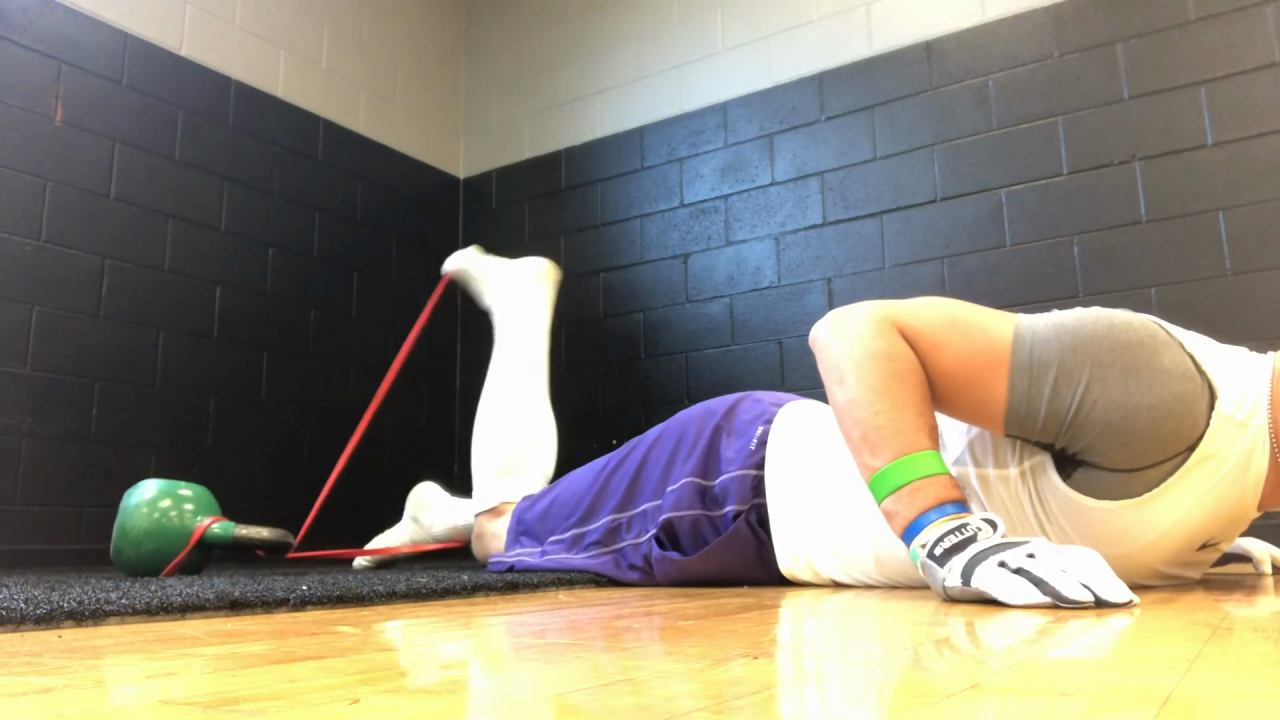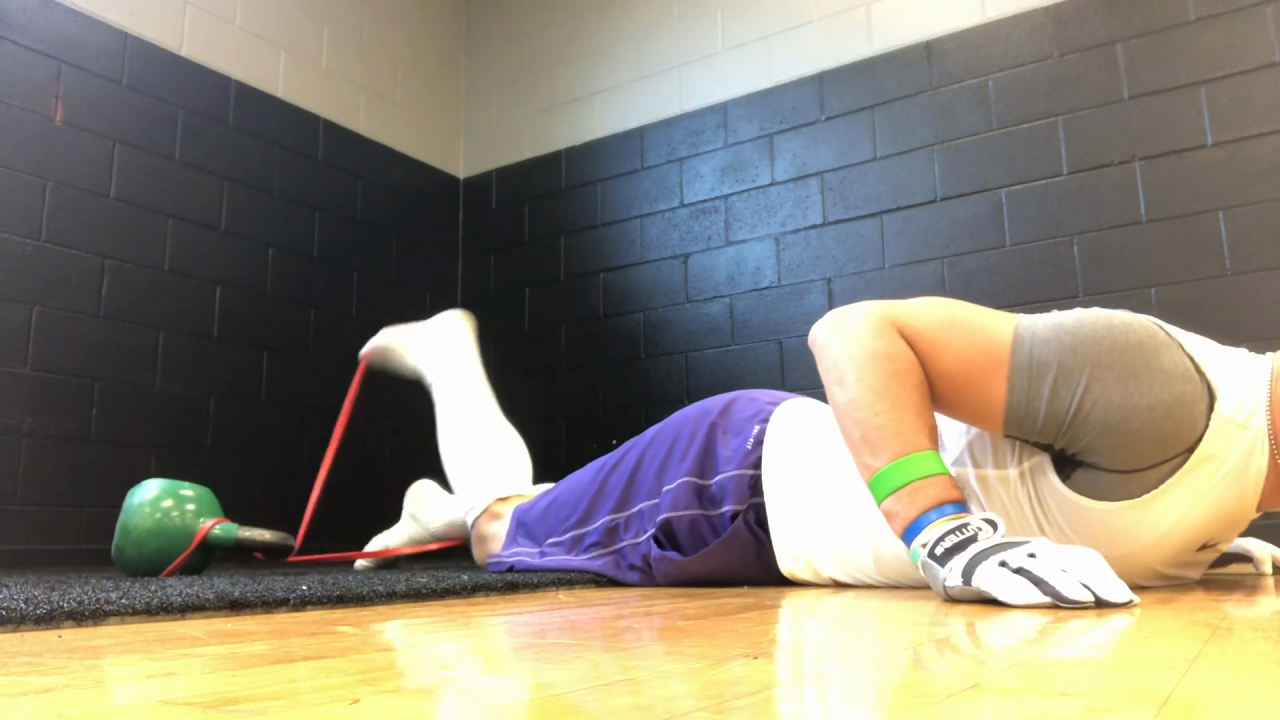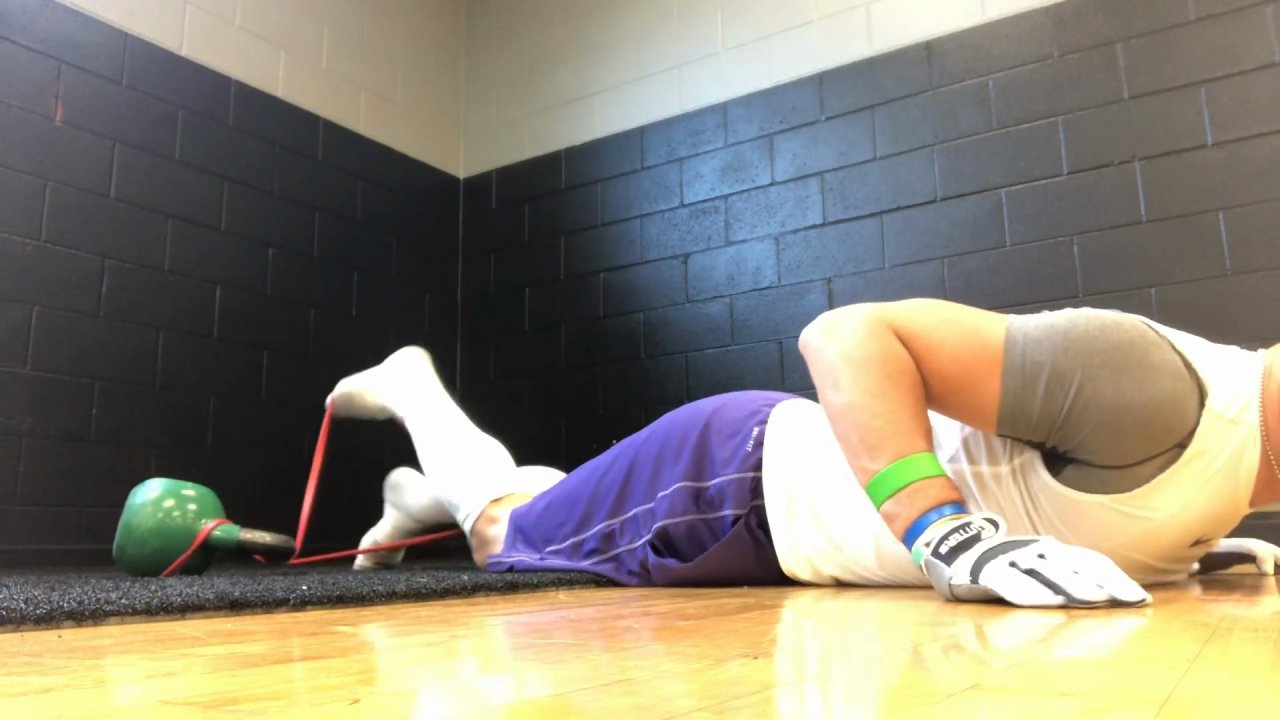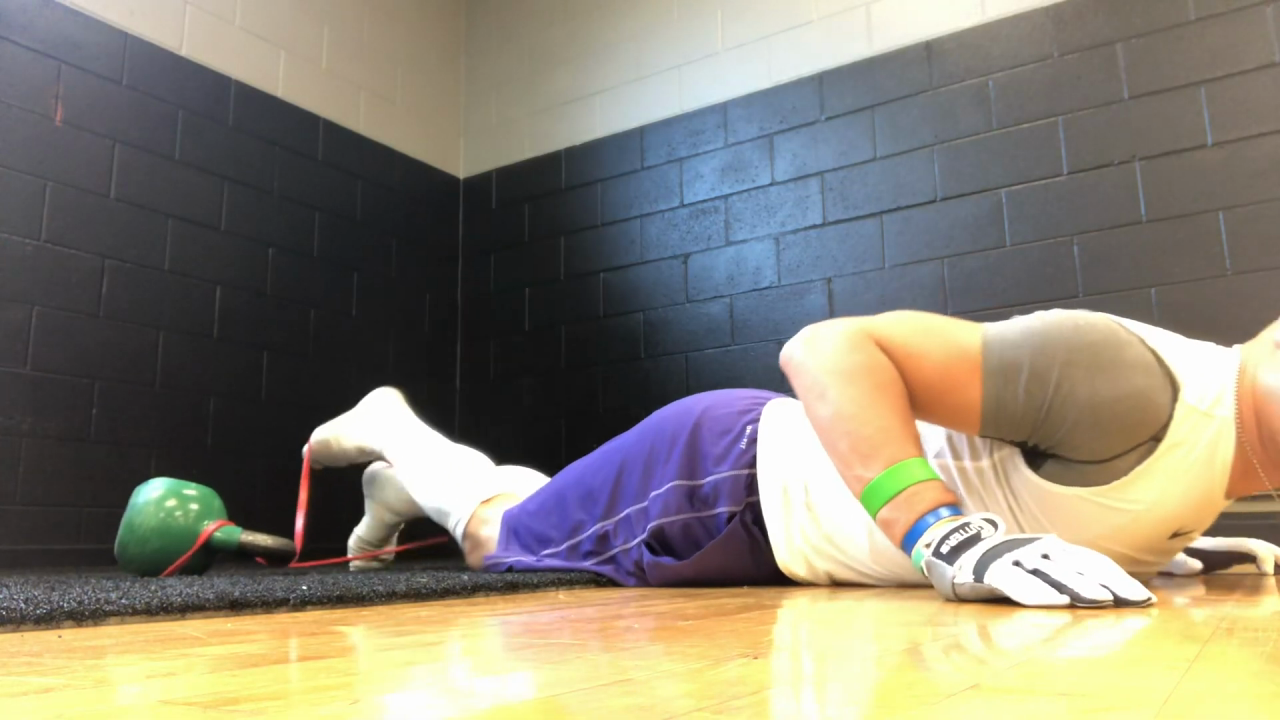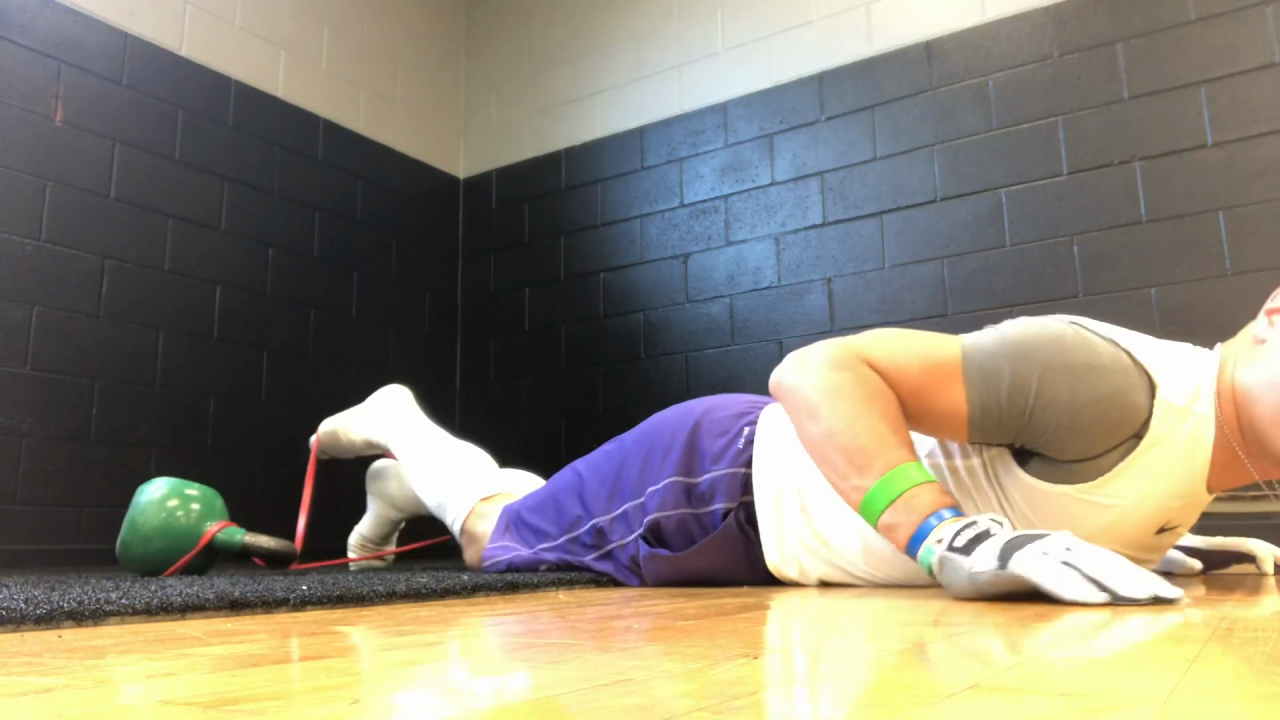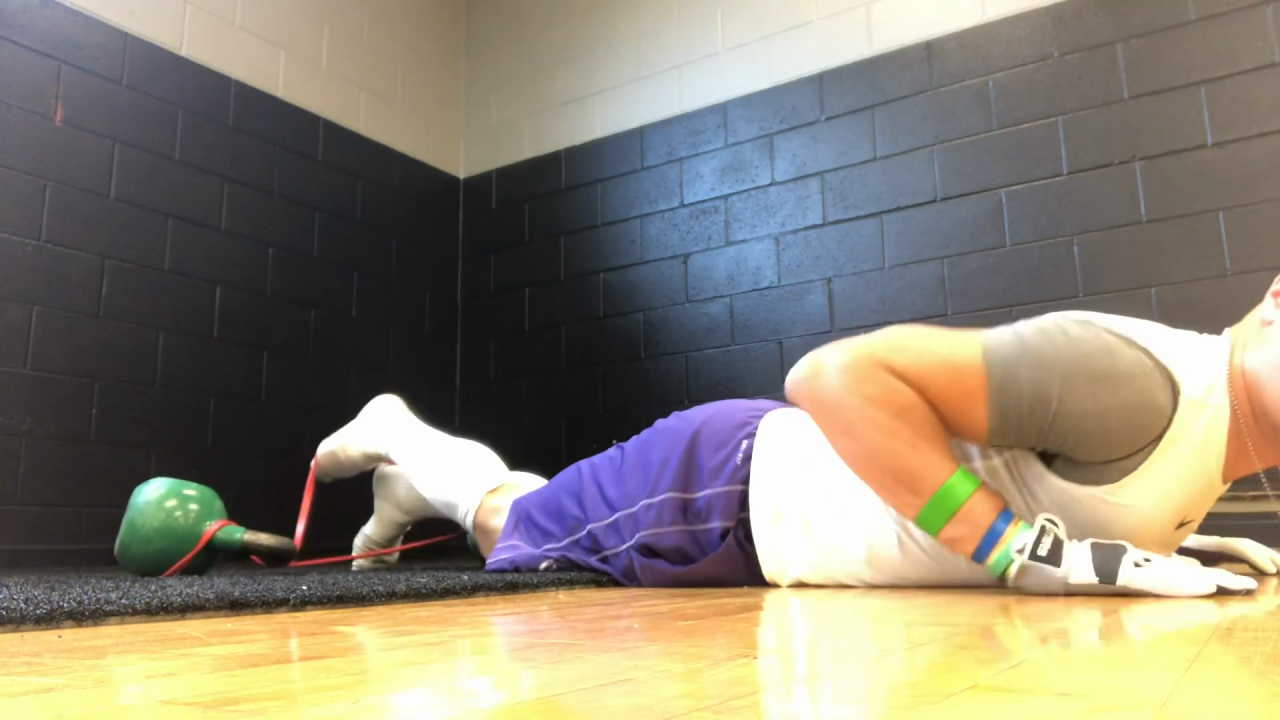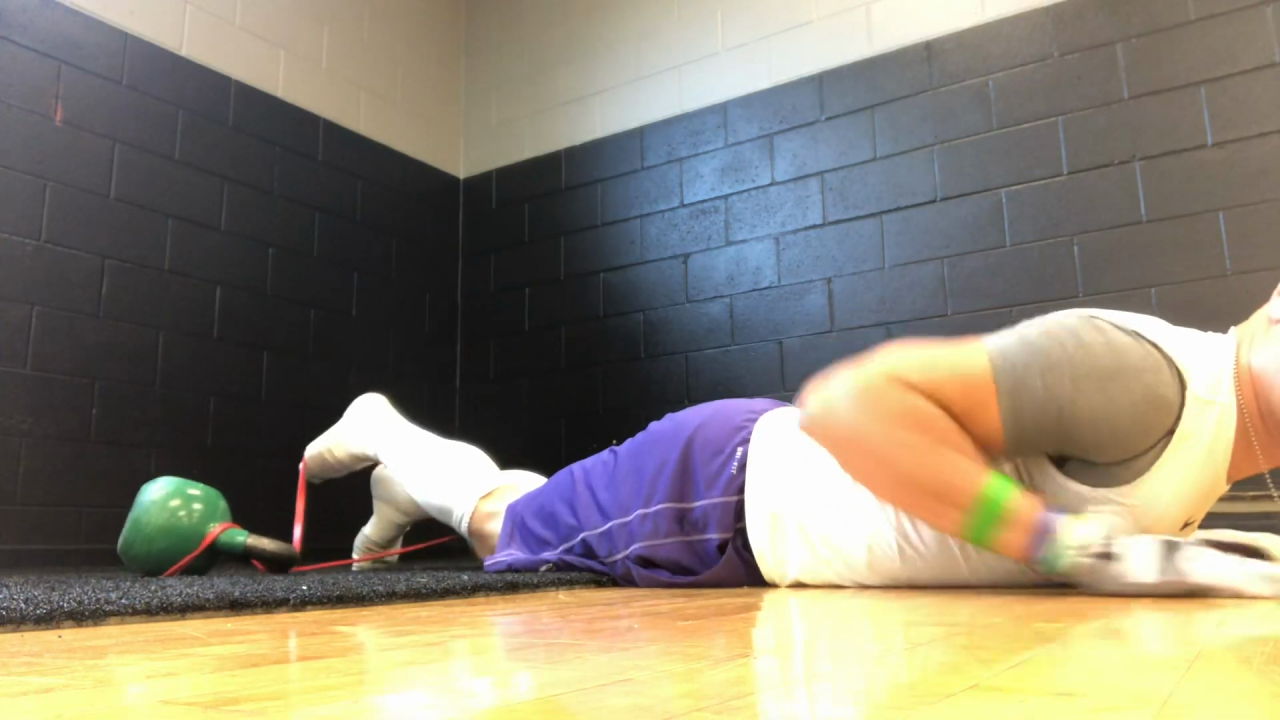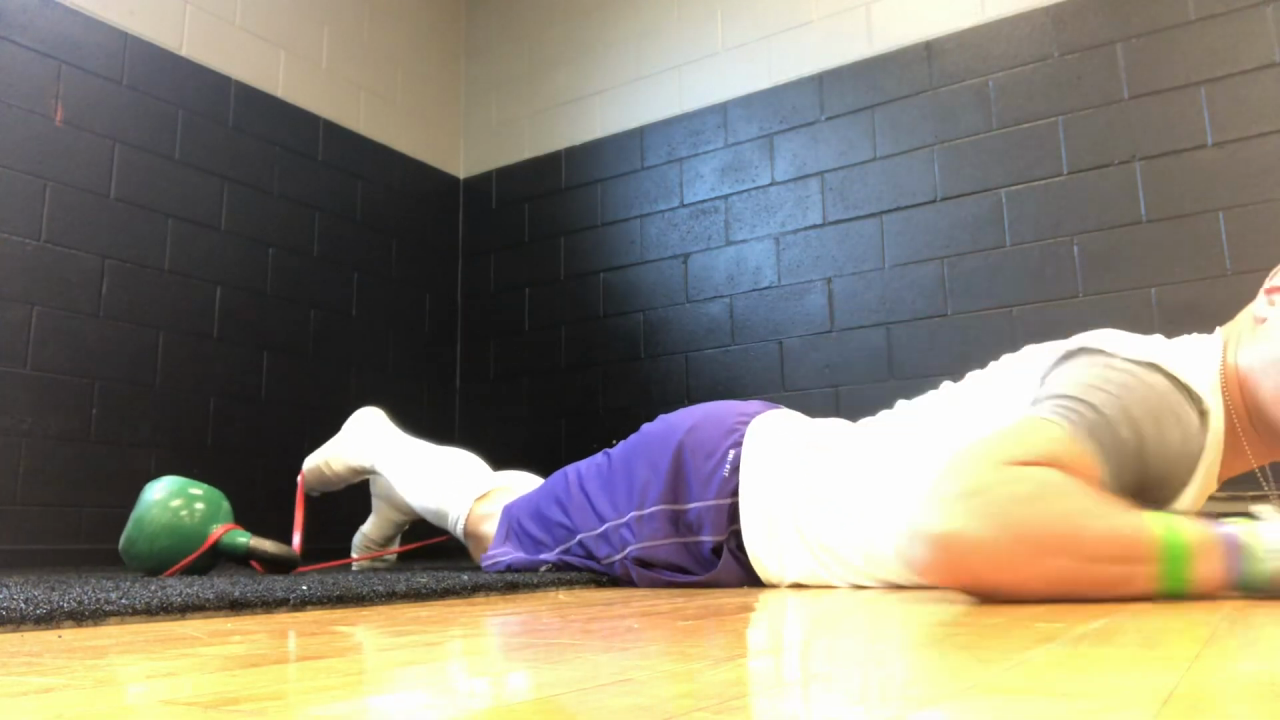
dt=0.2s
person 1, frame 1
right shoulder: (1166, 393)
right elbow: (855, 331)
left wrist: (1192, 543)
right wrist: (953, 538)
left hip: (792, 480)
right hip: (737, 484)
right knee: (505, 537)
left ankle: (441, 511)
right ankle: (522, 294)
person 1, frame 2
right shoulder: (1165, 391)
right elbow: (855, 331)
left wrist: (1180, 545)
right wrist: (952, 539)
left hip: (783, 490)
right hip: (738, 483)
right knee: (506, 536)
left ankle: (440, 506)
right ankle: (445, 351)
person 1, frame 3
right shoulder: (1154, 387)
right elbow: (849, 334)
left wrist: (1166, 545)
right wrist: (953, 539)
left hip: (777, 483)
right hip: (733, 483)
right knee: (507, 539)
left ankle: (426, 491)
right ankle: (412, 390)
person 1, frame 4
right shoulder: (1131, 383)
right elbow: (826, 346)
left wrist: (1155, 544)
right wrist: (947, 541)
left hip: (763, 490)
right hip: (722, 477)
left knee: (531, 515)
right knee: (500, 539)
left ankle: (404, 487)
right ankle: (390, 431)
person 1, frame 5
right shoulder: (1114, 386)
right elbow: (812, 373)
left wrist: (1157, 544)
right wrist: (957, 542)
left hip: (762, 499)
right hip: (717, 484)
left knee: (532, 518)
right knee: (501, 538)
left ankle: (411, 486)
right ankle: (399, 429)
person 1, frame 6
right shoulder: (1133, 381)
right elbow: (832, 375)
left wrist: (1158, 539)
right wrist: (1022, 548)
left hip: (772, 481)
right hip: (720, 495)
right knee: (513, 532)
left ankle: (415, 488)
right ankle: (398, 435)
person 1, frame 7
left shoulder: (1200, 396)
right shoulder: (1140, 373)
right elbow: (847, 400)
left wrist: (1152, 539)
right wrist: (1062, 544)
left hip: (764, 483)
right hip: (718, 493)
left knee: (528, 516)
right knee: (508, 531)
left ankle: (408, 487)
right ankle: (386, 433)
person 1, frame 8
left shoulder: (1191, 395)
right shoulder: (1148, 391)
right elbow: (952, 527)
left hip: (772, 471)
right hip: (709, 495)
left knee: (522, 511)
right knee: (503, 533)
left ankle: (403, 486)
right ankle: (381, 447)
